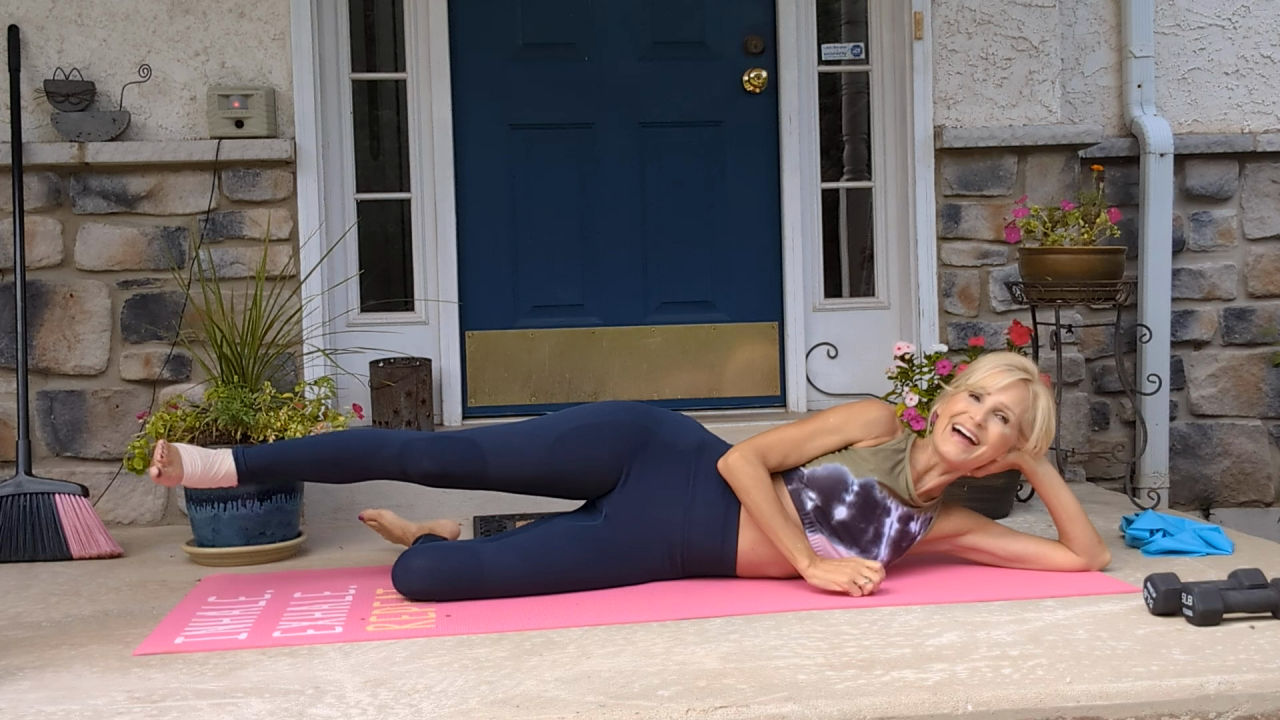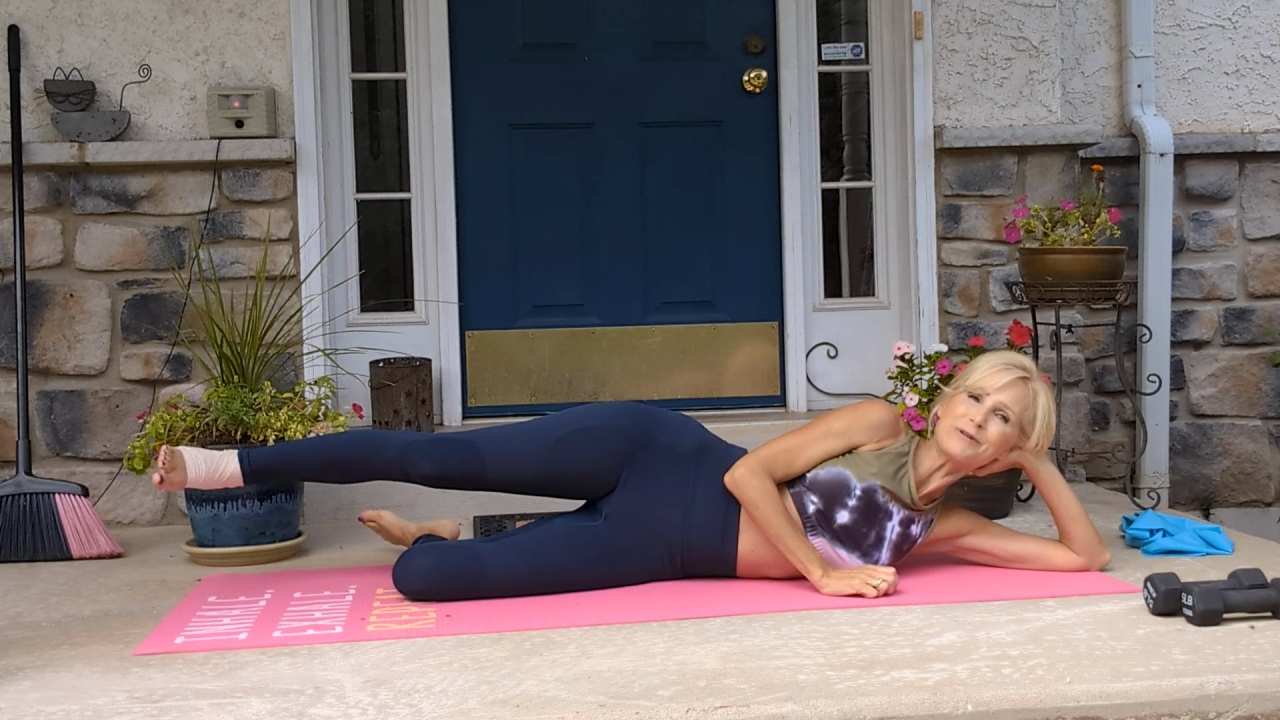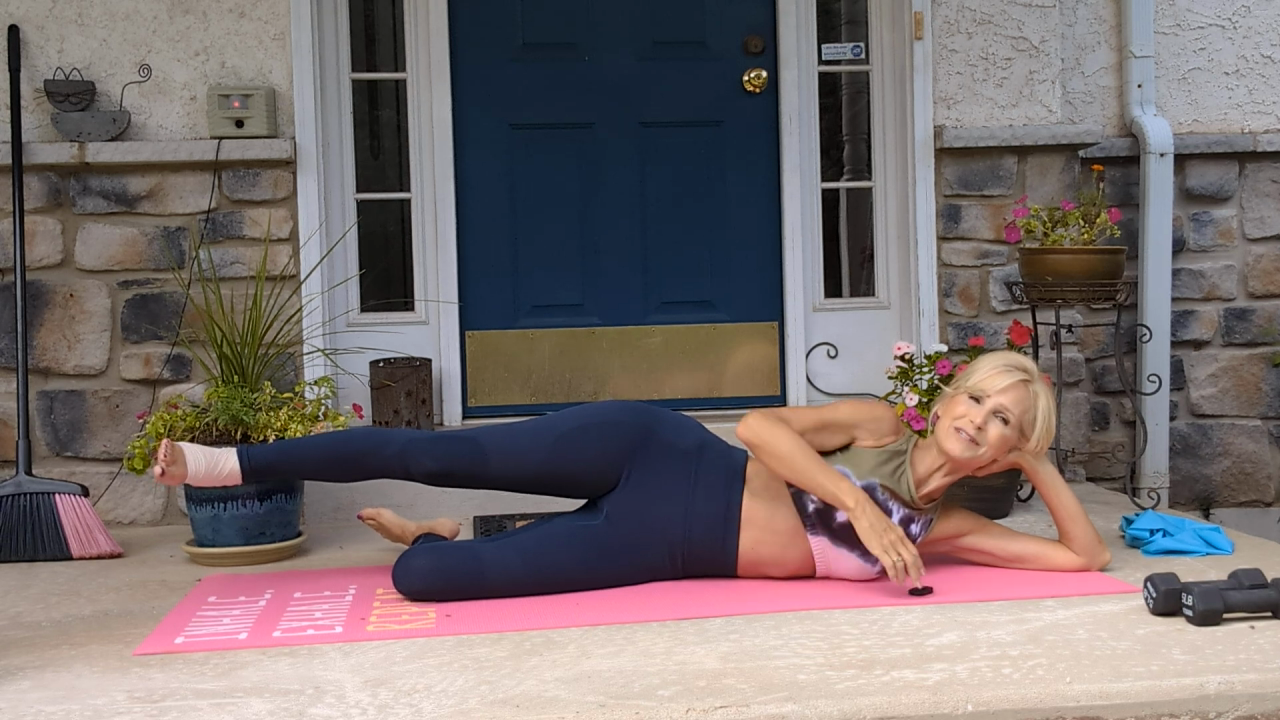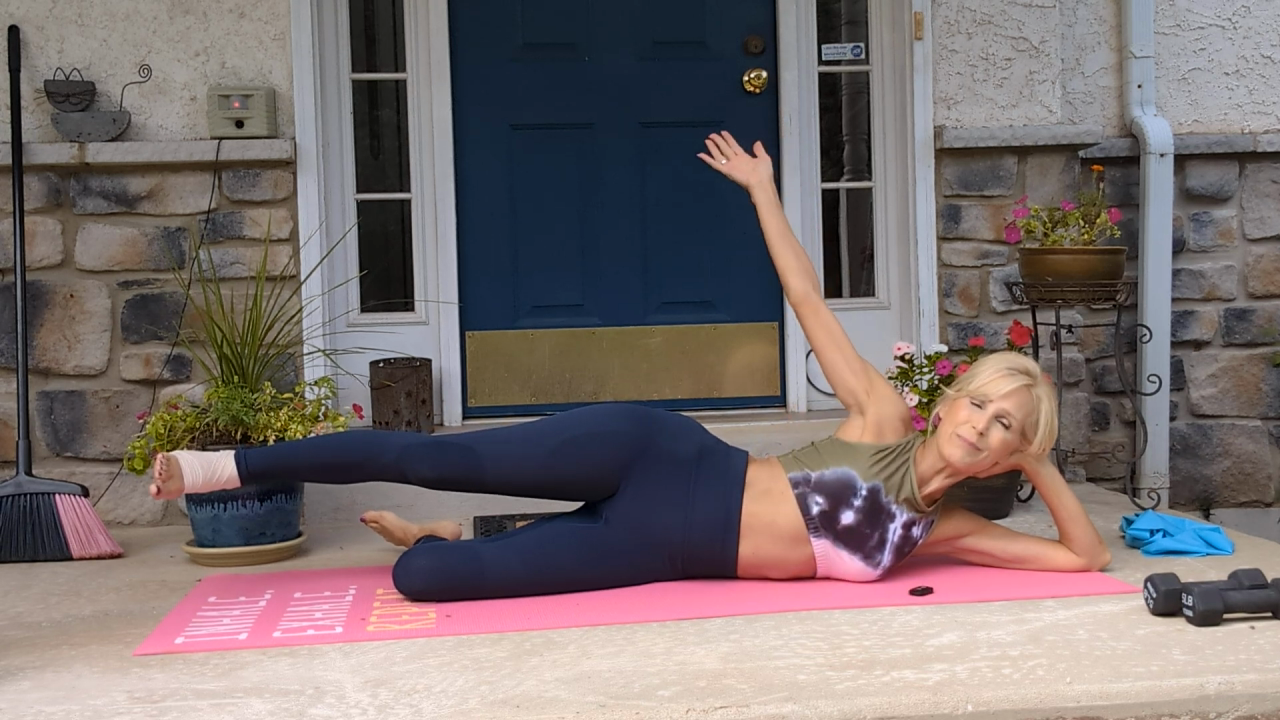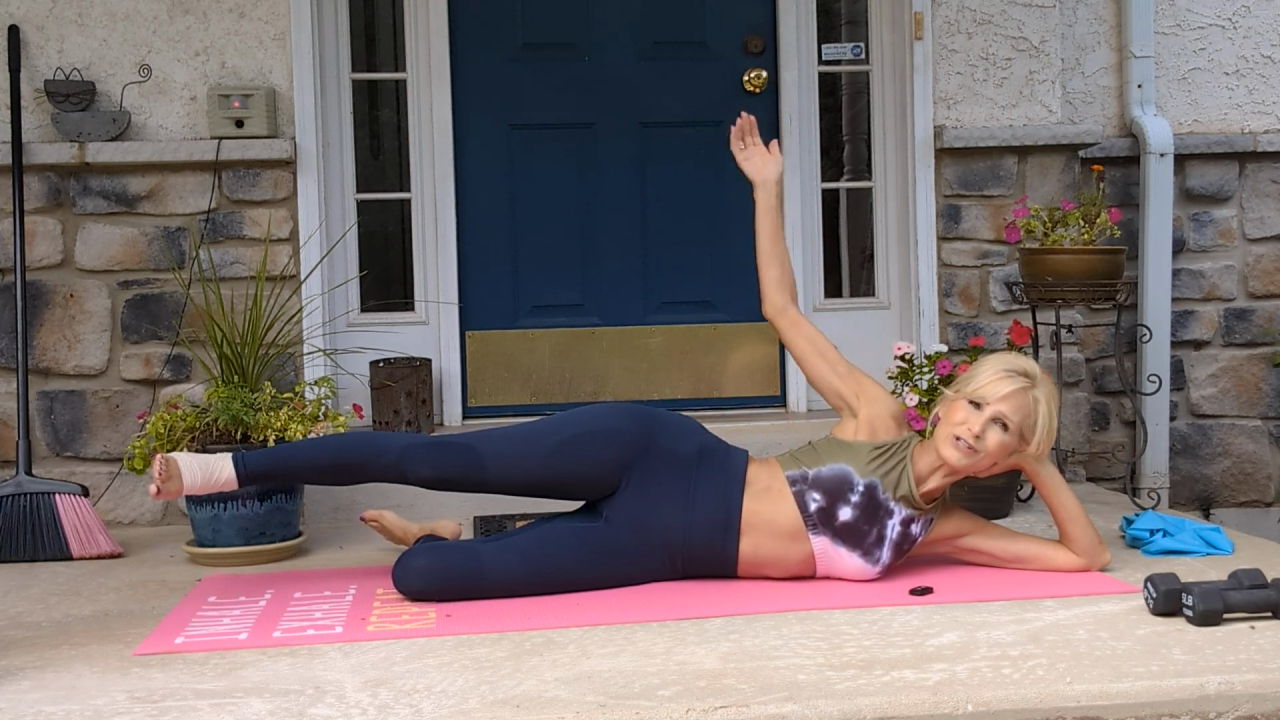
dt=0.7s
person 1, frame 1
left shoulder: (939, 523)
right shoulder: (875, 421)
left elbow: (1084, 554)
right elbow: (741, 459)
left wrist: (1038, 466)
right wrist: (810, 563)
left hip: (655, 549)
right hip: (654, 453)
left knee: (422, 580)
right knee: (429, 454)
left ankle: (436, 539)
right ankle: (227, 463)
person 1, frame 2
left shoulder: (940, 525)
right shoulder: (879, 424)
left elbow: (1085, 556)
right elbow: (748, 473)
left wrist: (1041, 464)
right wrist: (821, 571)
left hip: (656, 550)
right hip: (654, 454)
right knee: (433, 456)
left ankle: (429, 538)
right ankle: (234, 463)
person 1, frame 3
left shoulder: (939, 527)
right shoulder: (878, 425)
left elbow: (1085, 554)
right elbow: (760, 425)
left wrist: (1038, 466)
right wrist: (852, 503)
left hip: (662, 549)
right hip: (661, 453)
left knee: (421, 578)
right knee: (434, 453)
left ankle: (444, 539)
right ankle: (233, 460)
person 1, frame 4
left shoulder: (939, 528)
right shoulder: (883, 416)
left elbow: (1086, 555)
right elbow: (807, 300)
left wrist: (1039, 464)
right wrist: (763, 190)
left hip: (661, 549)
right hip: (659, 455)
right knee: (432, 457)
left ankle: (452, 540)
right ankle: (228, 465)
person 1, frame 5
left shoulder: (937, 529)
right shoulder: (879, 419)
left elbow: (1085, 556)
right elbow: (779, 306)
left wrist: (1040, 463)
right wrist: (765, 190)
left hip: (658, 551)
right hip: (658, 455)
right knee: (429, 457)
left ankle: (449, 543)
right ankle: (222, 469)
